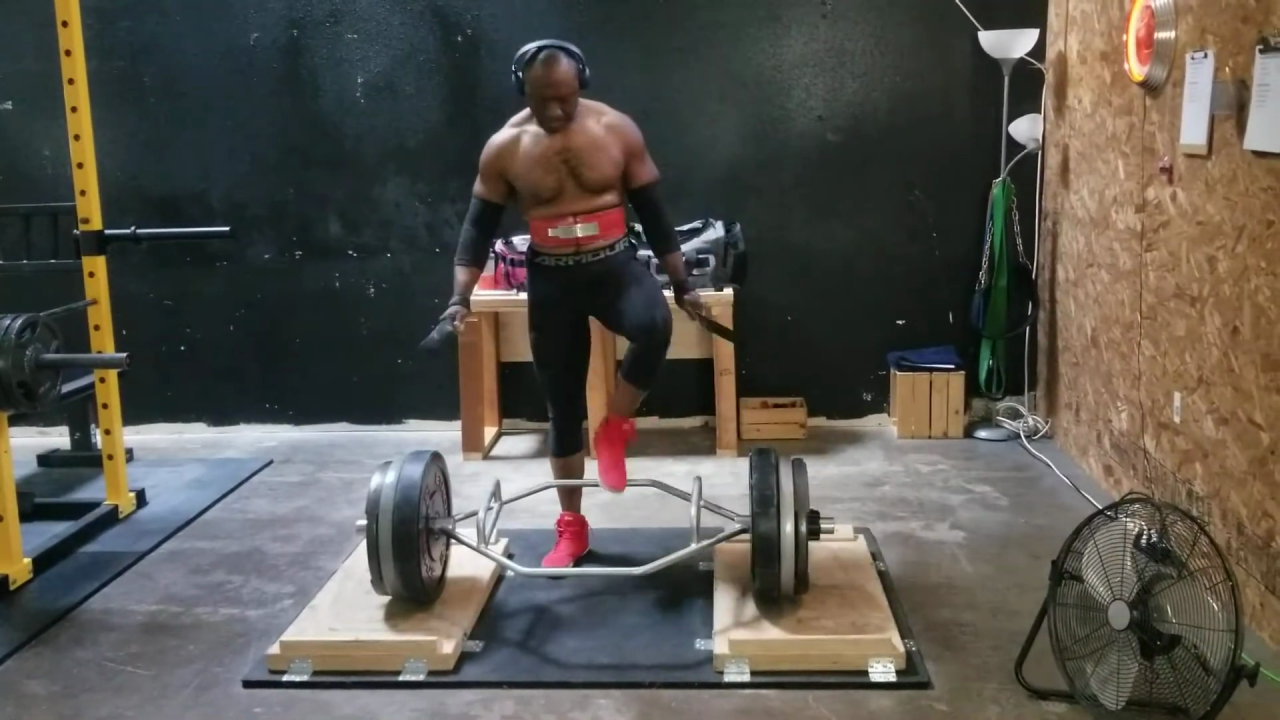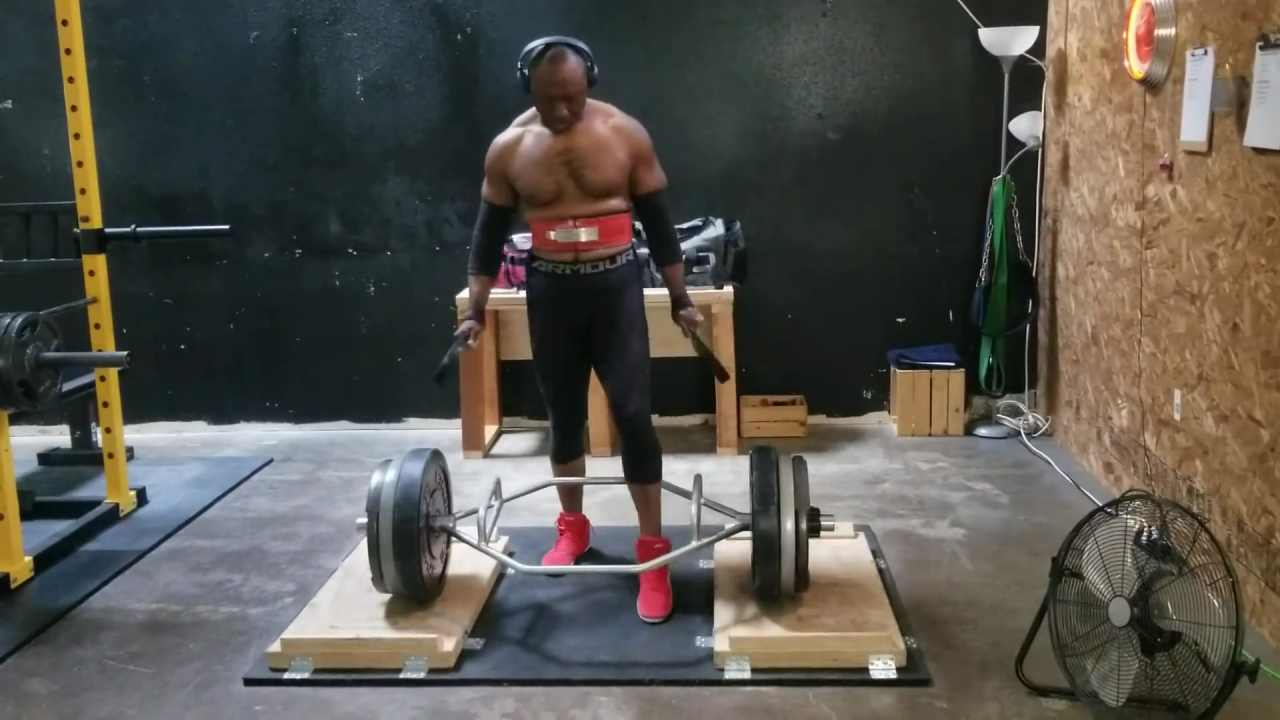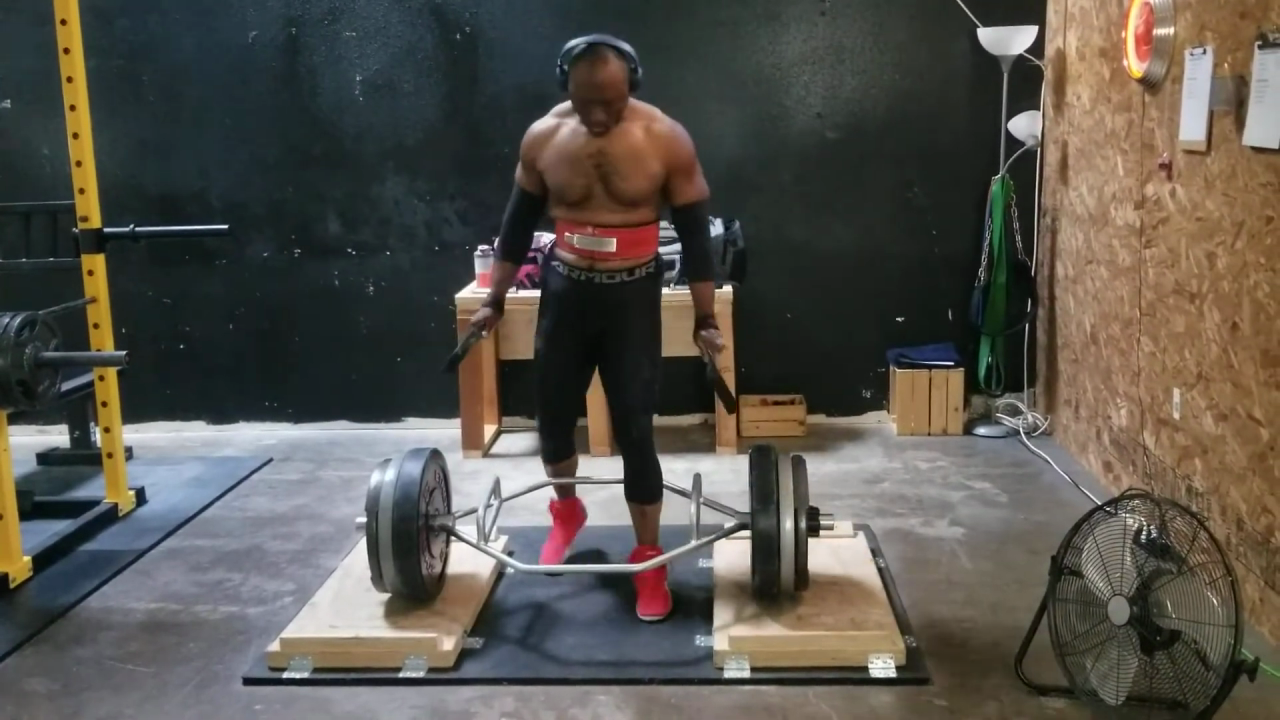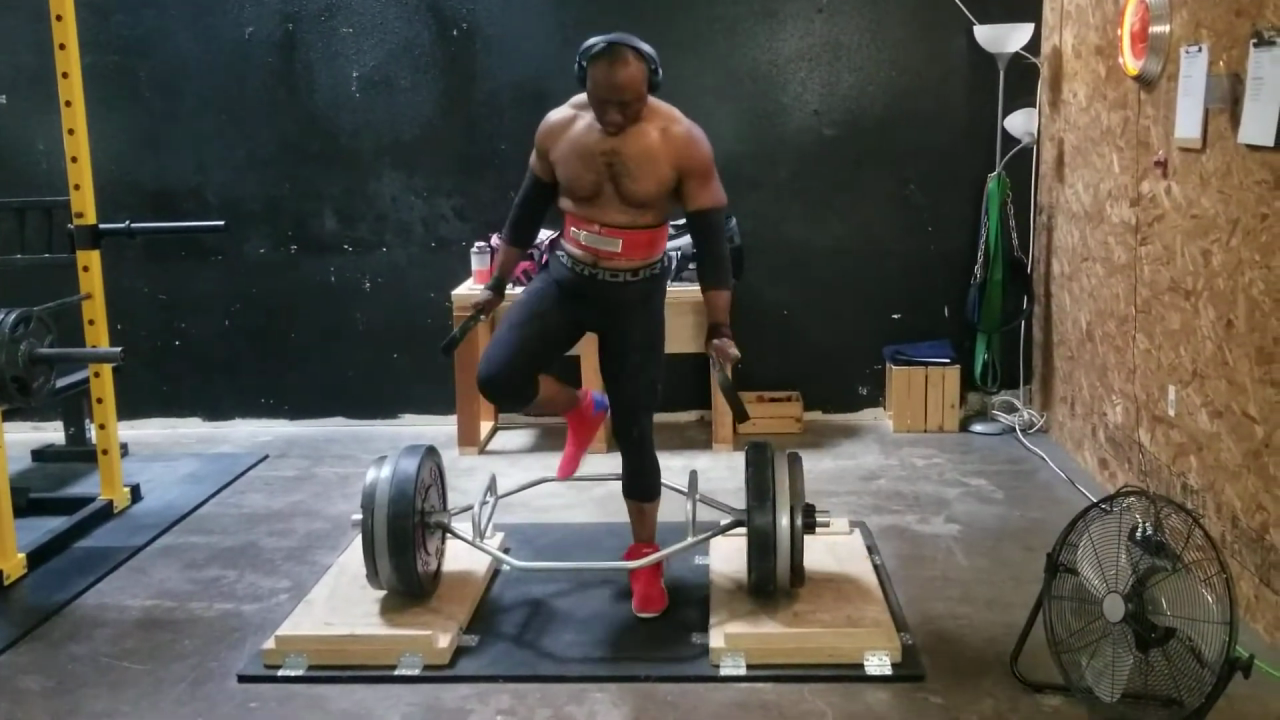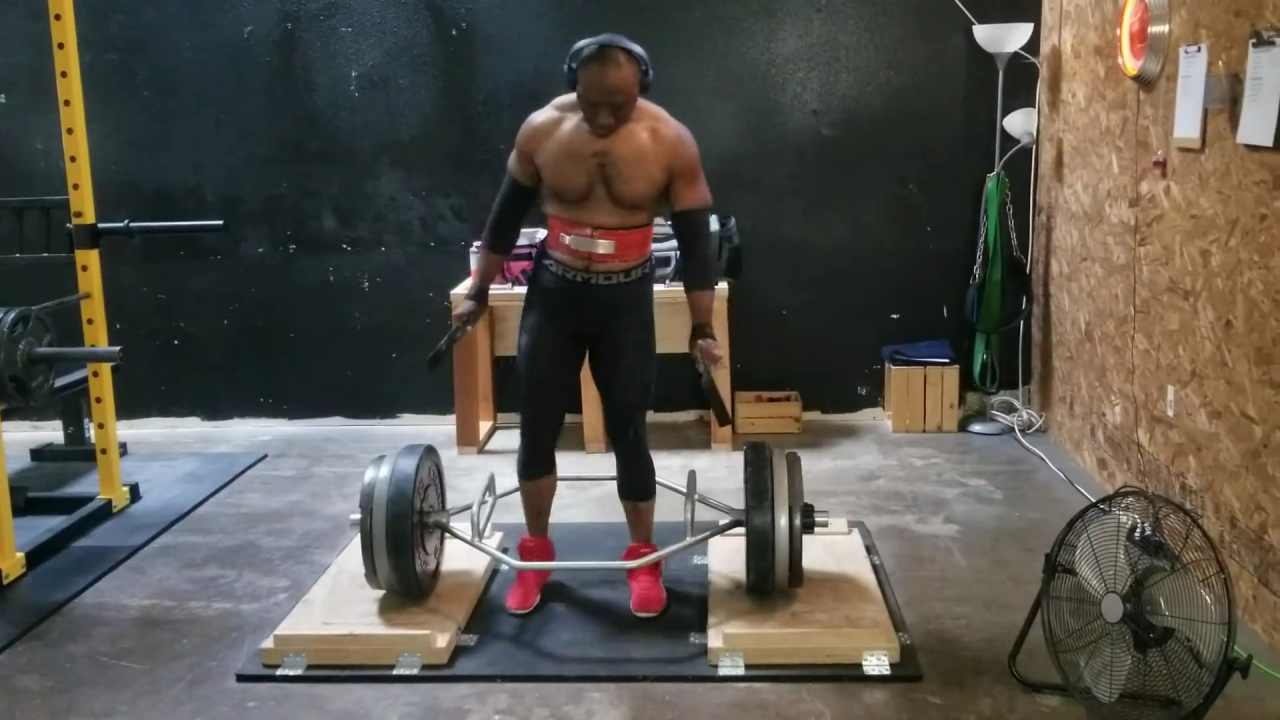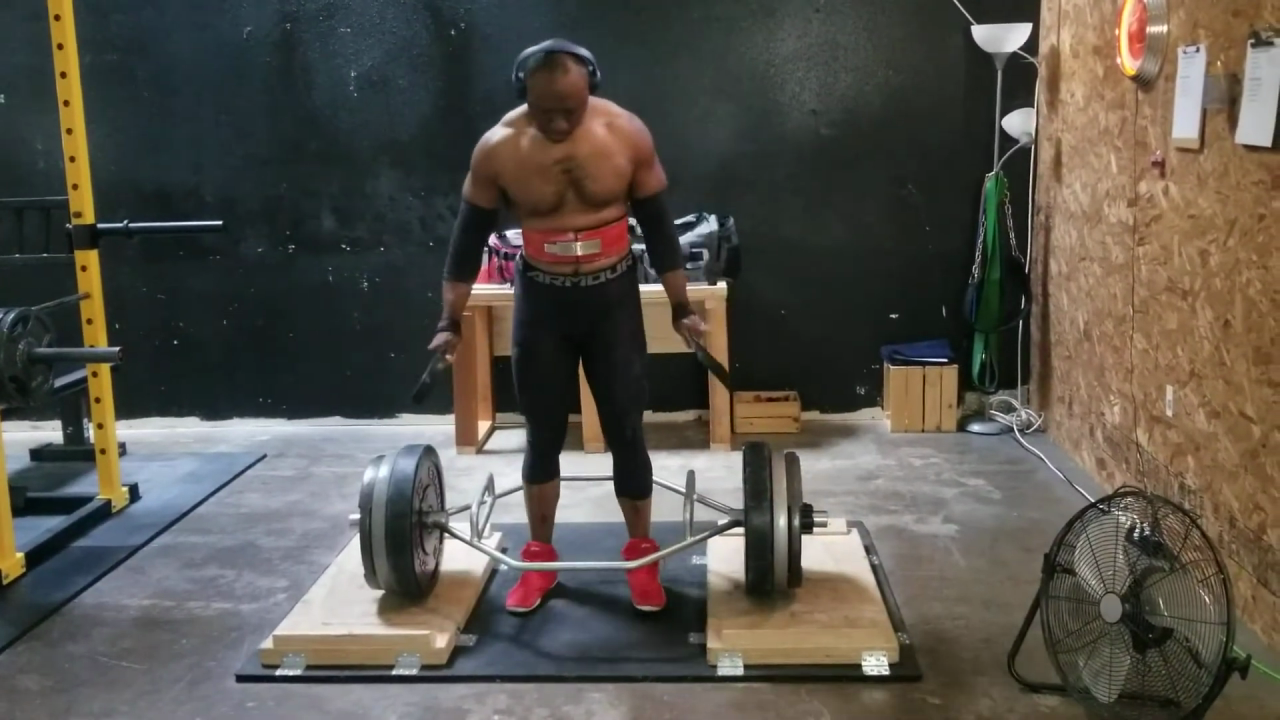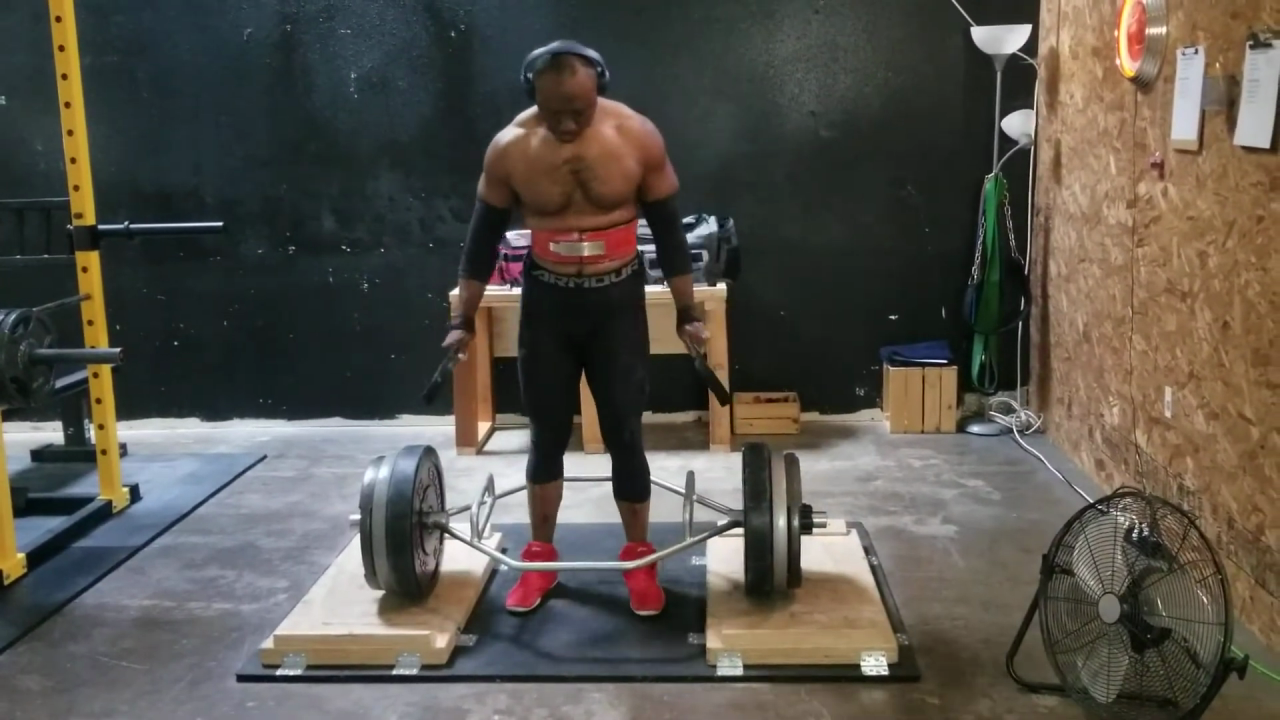
dt=0.3s
person 1, frame 1
left shoulder: (618, 130)
right shoulder: (504, 147)
left elbow: (652, 210)
right elbow: (478, 226)
left wrist: (681, 283)
right wrist: (460, 298)
left hip: (615, 264)
right hip: (550, 279)
left knee: (653, 325)
right knee: (563, 406)
left ankle: (616, 425)
right ankle: (572, 526)
person 1, frame 2
left shoulder: (626, 133)
right shoulder: (508, 148)
left elbow: (657, 221)
right elbow: (490, 233)
left wrist: (681, 299)
right wrist: (475, 310)
left hip: (615, 286)
right hip: (548, 292)
left knee: (632, 412)
right knee: (564, 415)
left ankle: (652, 550)
right ankle: (572, 525)
person 1, frame 3
left shoulder: (667, 139)
right shoulder: (542, 137)
left elbow: (694, 233)
right elbow: (518, 222)
left wrist: (705, 318)
right wrist: (495, 300)
left hip: (633, 296)
right hip: (564, 291)
left knee: (634, 432)
right knee: (553, 418)
left ankle: (649, 560)
right ankle: (567, 510)
person 1, frame 4
left shoulder: (685, 142)
right shoulder: (558, 126)
left elbow: (711, 239)
right elbow: (529, 208)
left wrist: (718, 329)
right wrist: (497, 283)
left hip: (636, 293)
right hip: (564, 276)
left knee: (634, 431)
right knee: (495, 376)
left ankle: (645, 558)
right ankle: (579, 409)
person 1, frame 5
left shoulder: (672, 142)
right shoulder: (541, 129)
left elbow: (695, 239)
right elbow: (508, 213)
left wrist: (702, 328)
right wrist: (478, 292)
left hip: (626, 297)
right hip: (552, 289)
left knee: (627, 432)
right knee: (538, 430)
left ankle: (643, 558)
right ankle: (536, 552)
person 1, frame 6
left shoulder: (627, 133)
right shoulder: (497, 148)
left elbow: (658, 225)
right elbow: (469, 236)
left wrist: (681, 306)
right wrist: (451, 321)
left hip: (613, 297)
right hip: (540, 300)
left knee: (625, 430)
right knee: (543, 433)
left ankle: (641, 553)
right ankle: (540, 557)
person 1, frame 7
left shoulder: (638, 137)
right shoulder: (508, 148)
left elbow: (668, 229)
right elbow: (484, 236)
left wrist: (686, 312)
right wrist: (464, 319)
left hip: (618, 301)
right hip: (545, 302)
left knee: (624, 435)
right knee: (547, 434)
left ankle: (638, 558)
right ankle: (540, 556)
